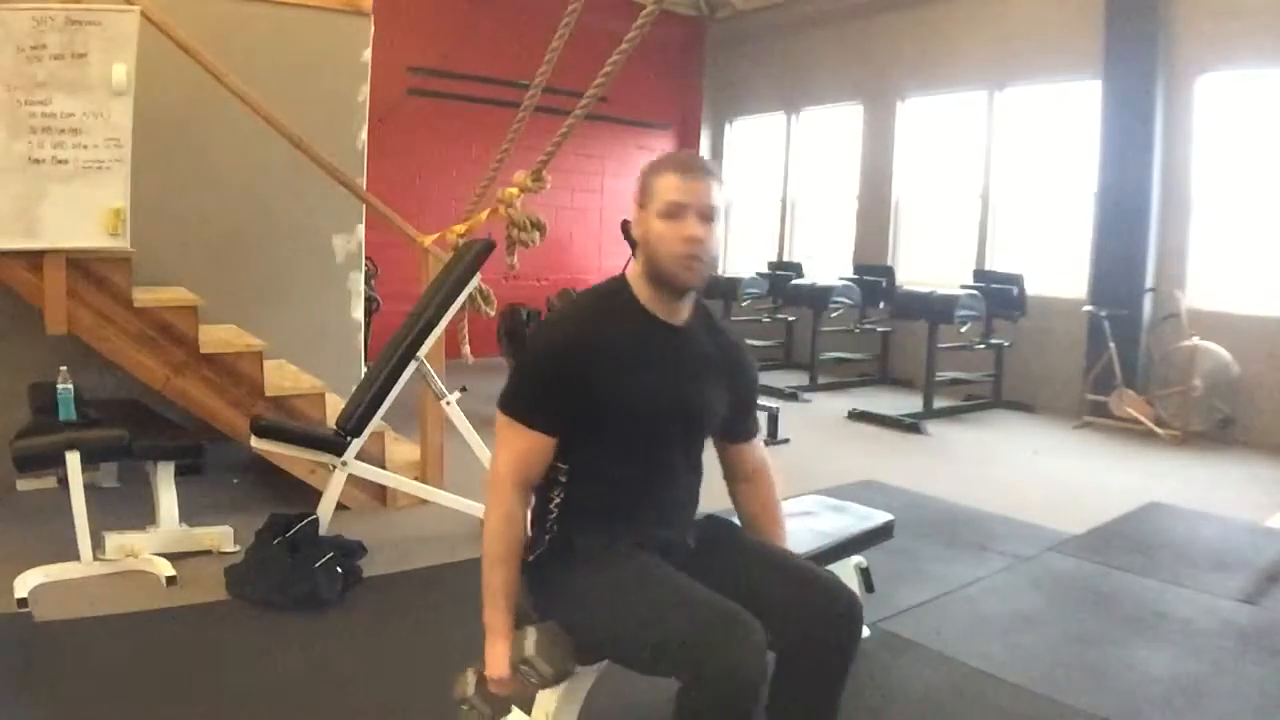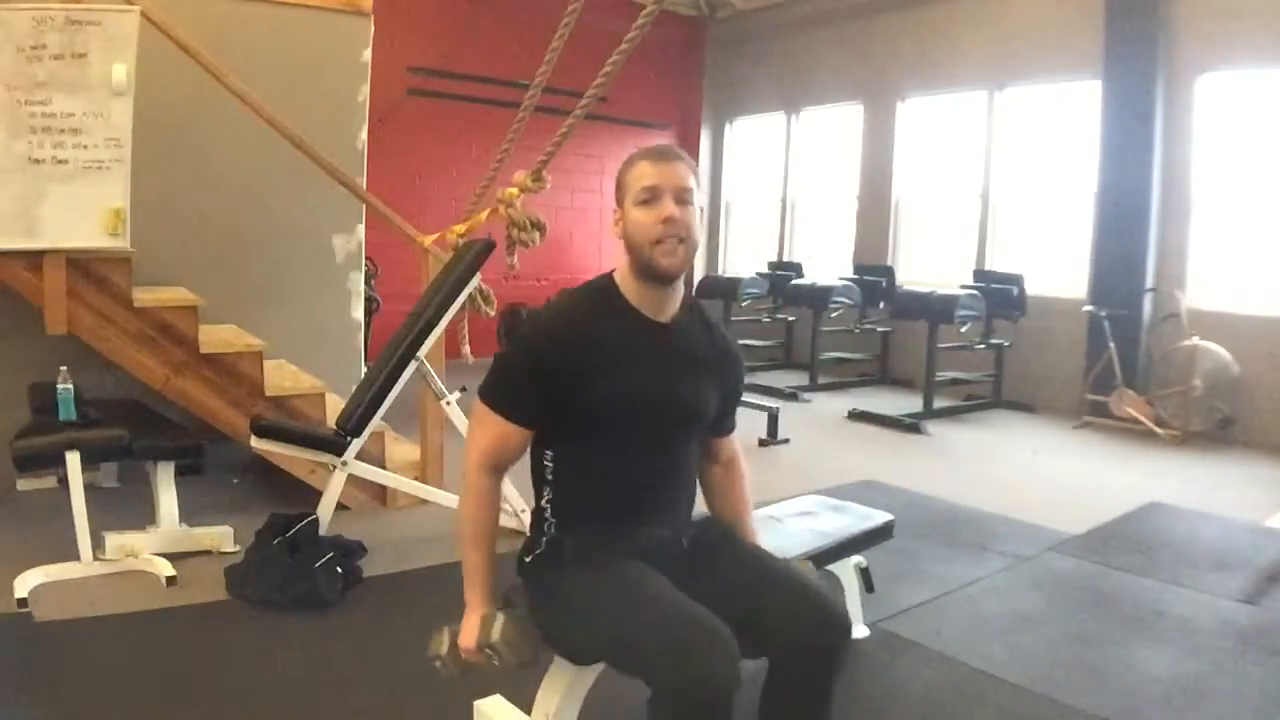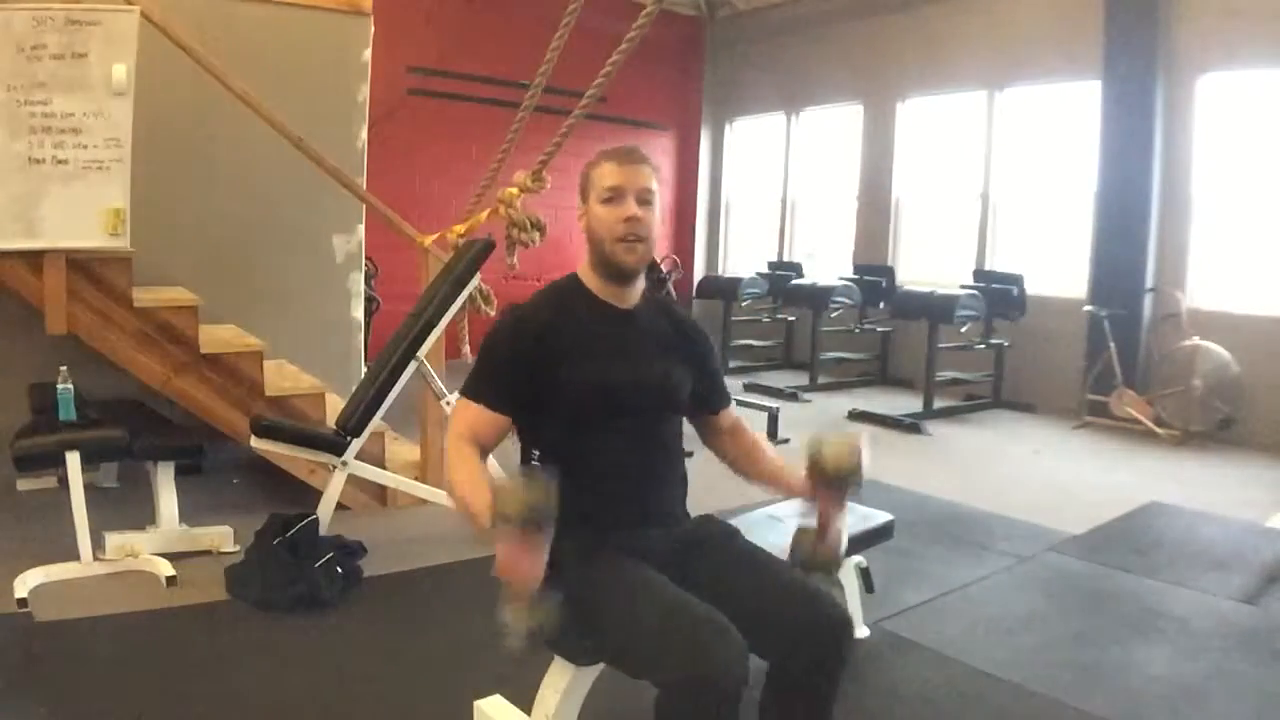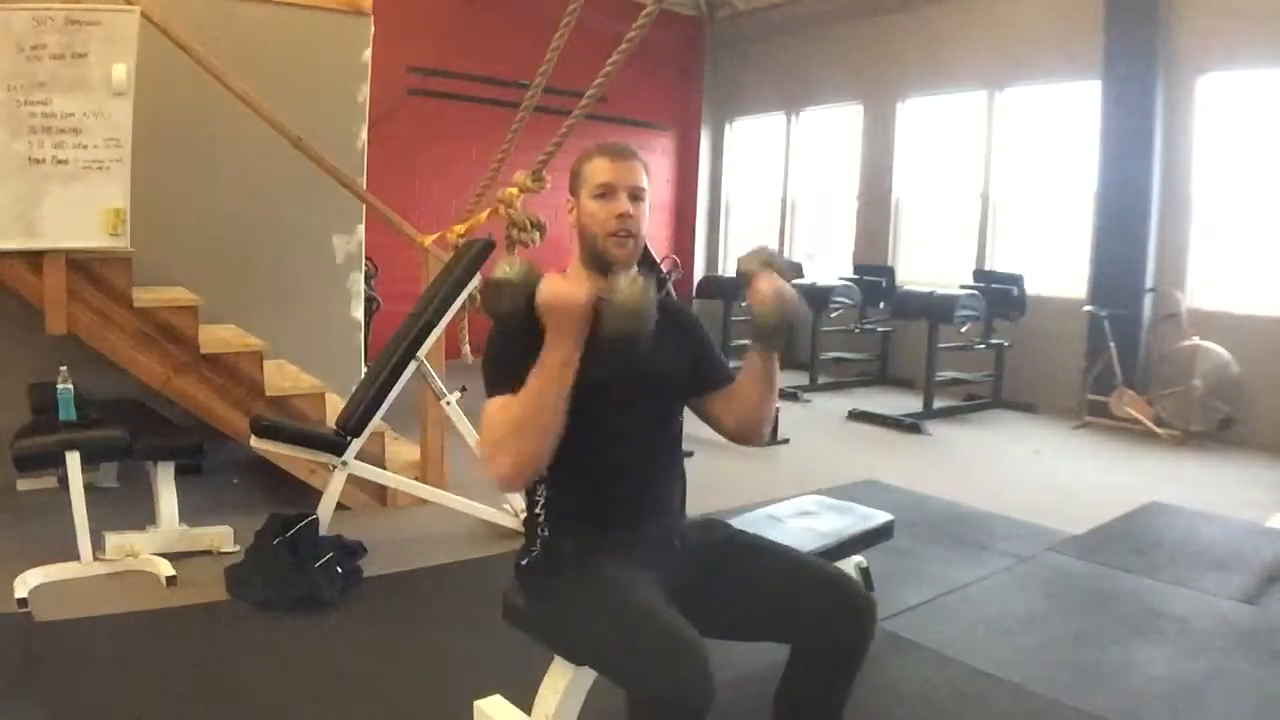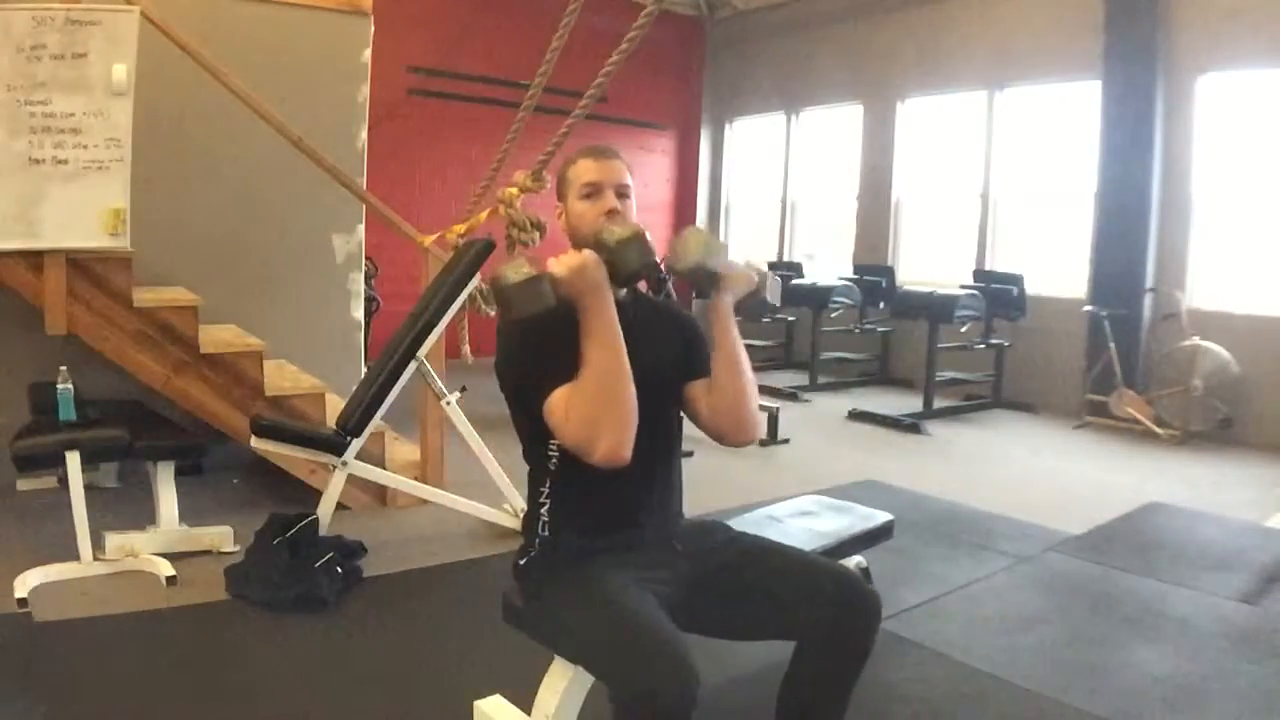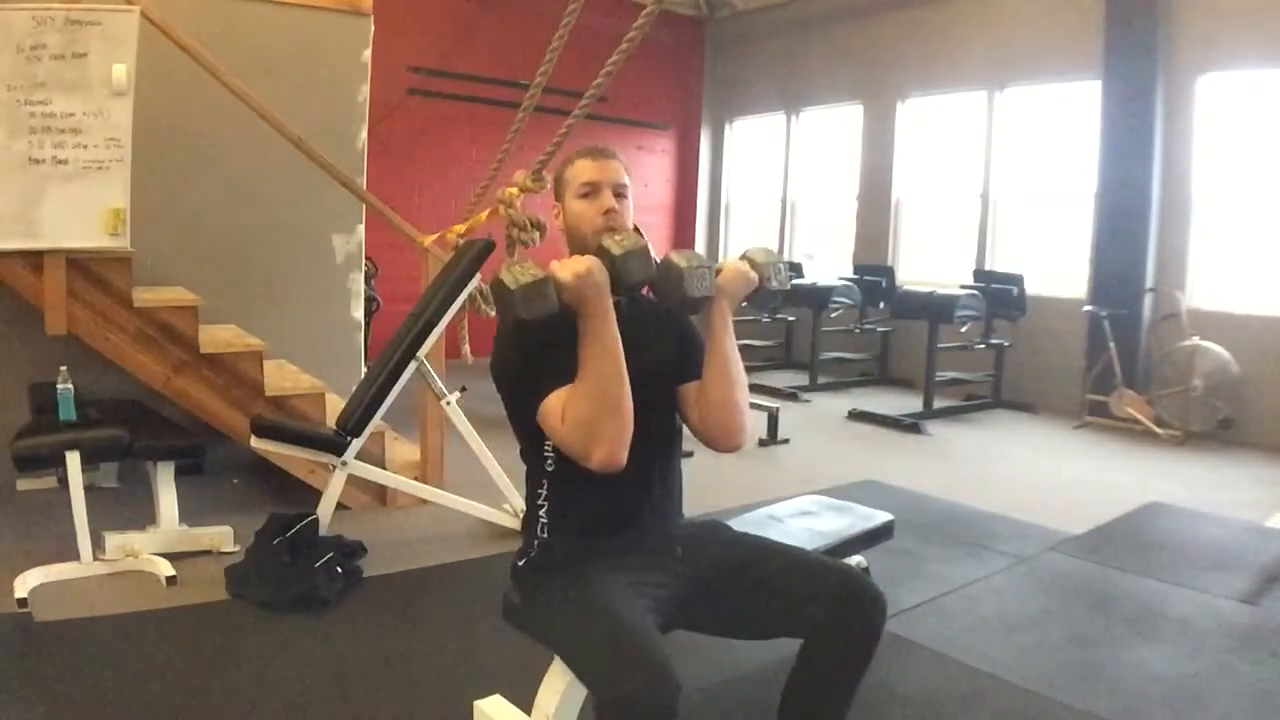
dt=0.3s
person 1, frame 1
left shoulder: (724, 354)
right shoulder: (572, 336)
left elbow: (749, 472)
right elbow: (510, 483)
left wrist: (782, 586)
right wrist: (500, 630)
left hip: (681, 541)
right hip: (581, 559)
left knee: (831, 612)
right knee: (730, 649)
person 1, frame 2
left shoulder: (714, 347)
right shoulder: (560, 332)
right elbow: (482, 462)
left wrist: (758, 576)
right wrist: (478, 604)
left hip: (681, 542)
right hip: (578, 556)
left knee: (820, 625)
right knee: (704, 661)
person 1, frame 3
left shoulder: (680, 332)
right shoulder: (534, 327)
left elbow: (723, 428)
right elbow: (462, 445)
left wrist: (796, 483)
right wrist: (500, 529)
left hip: (678, 537)
right hip: (579, 554)
left knee: (822, 627)
right knee: (712, 656)
person 1, frame 4
left shoulder: (672, 321)
right shoulder: (528, 324)
left elbow: (745, 425)
right elbow: (507, 467)
left wrist: (766, 338)
right wrist: (563, 336)
left hip: (675, 539)
right hip: (576, 558)
left knee: (843, 608)
person 1, frame 5
left shoulder: (666, 321)
right shoulder: (534, 325)
left elbow: (738, 427)
right elbow: (608, 444)
left wrist: (723, 303)
right wrist: (596, 304)
left hip: (673, 541)
right hip: (576, 560)
left knee: (848, 604)
person 1, frame 6
left shoulder: (664, 319)
right shoulder: (531, 326)
left elbow: (726, 432)
right elbow: (604, 448)
left wrist: (719, 309)
right wrist: (595, 310)
left hip: (673, 541)
right hip: (576, 560)
left knee: (853, 602)
